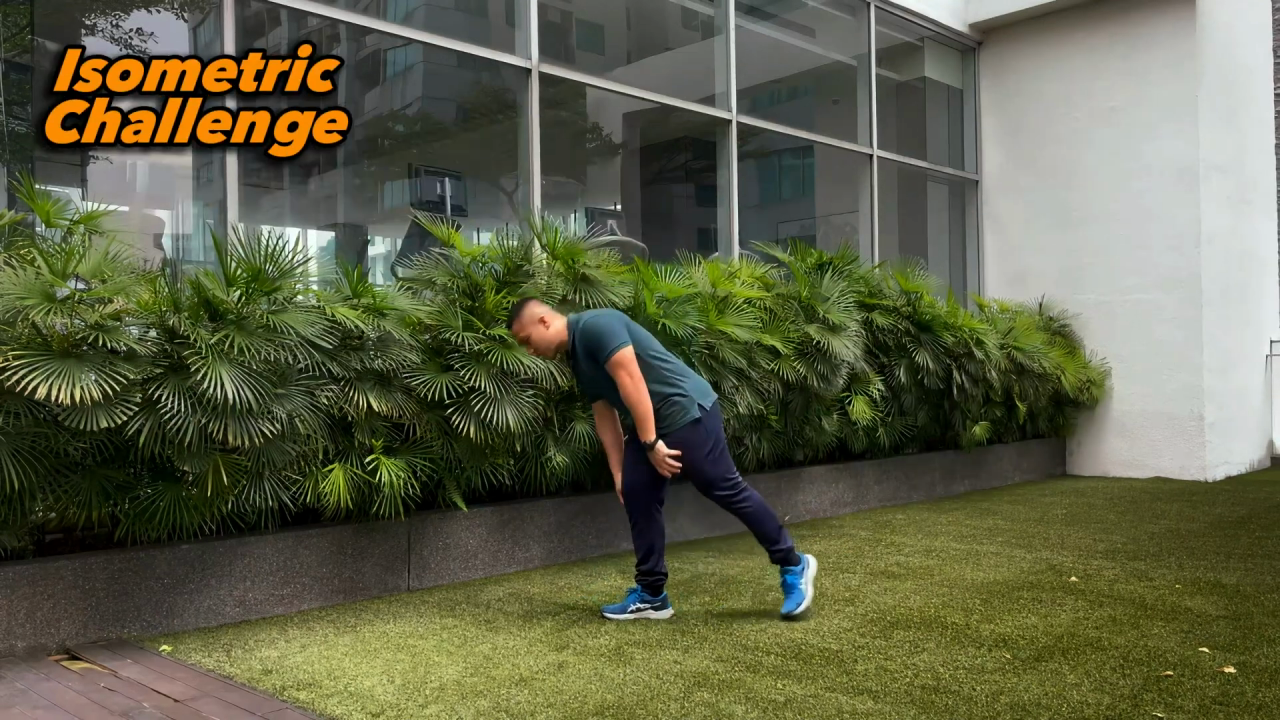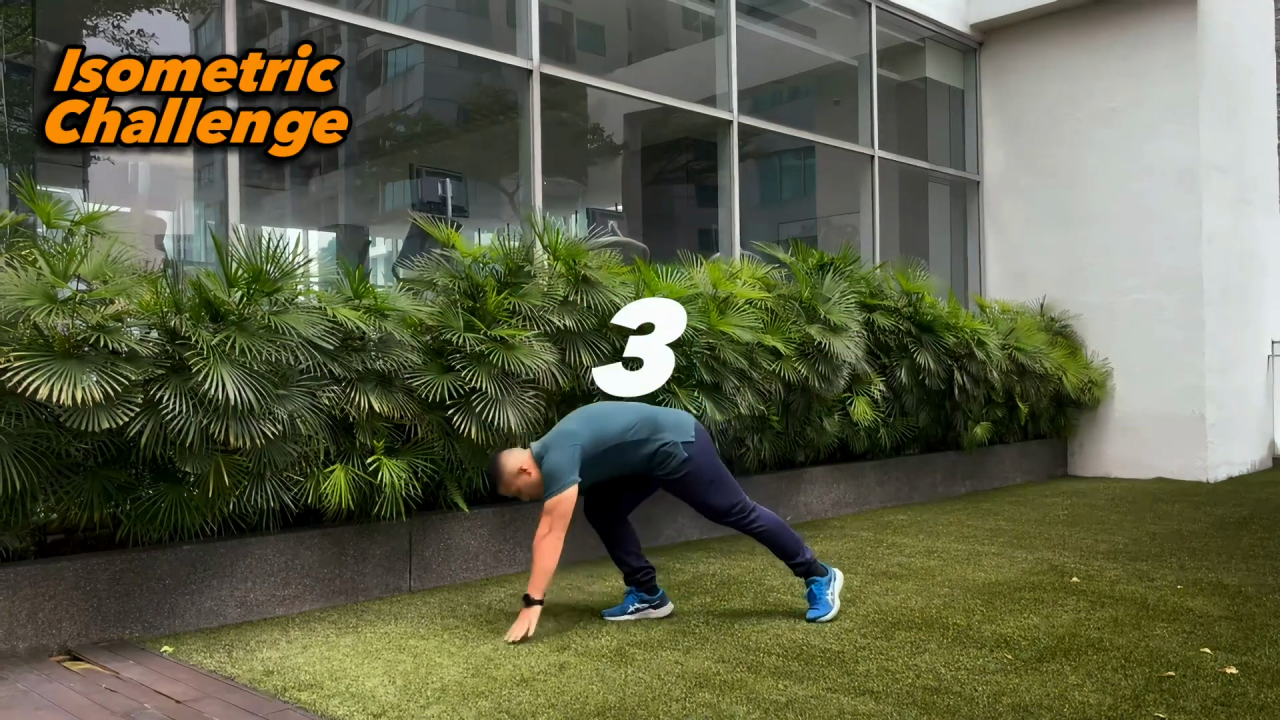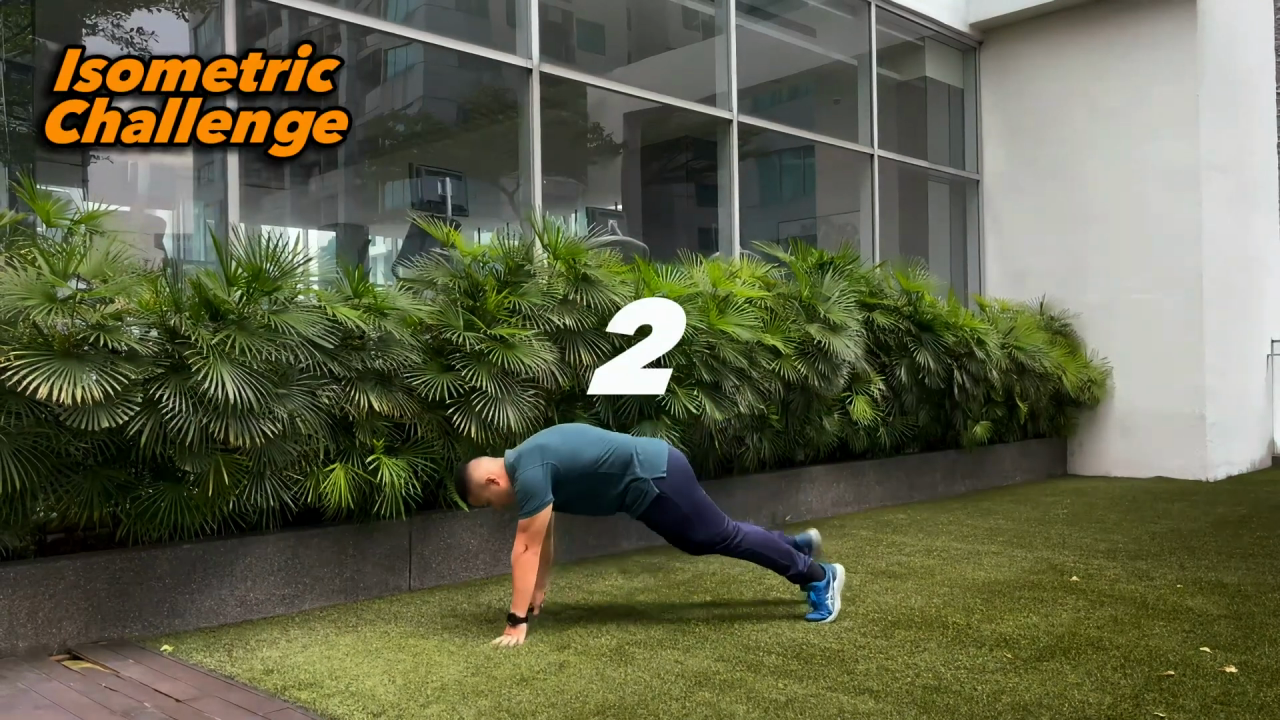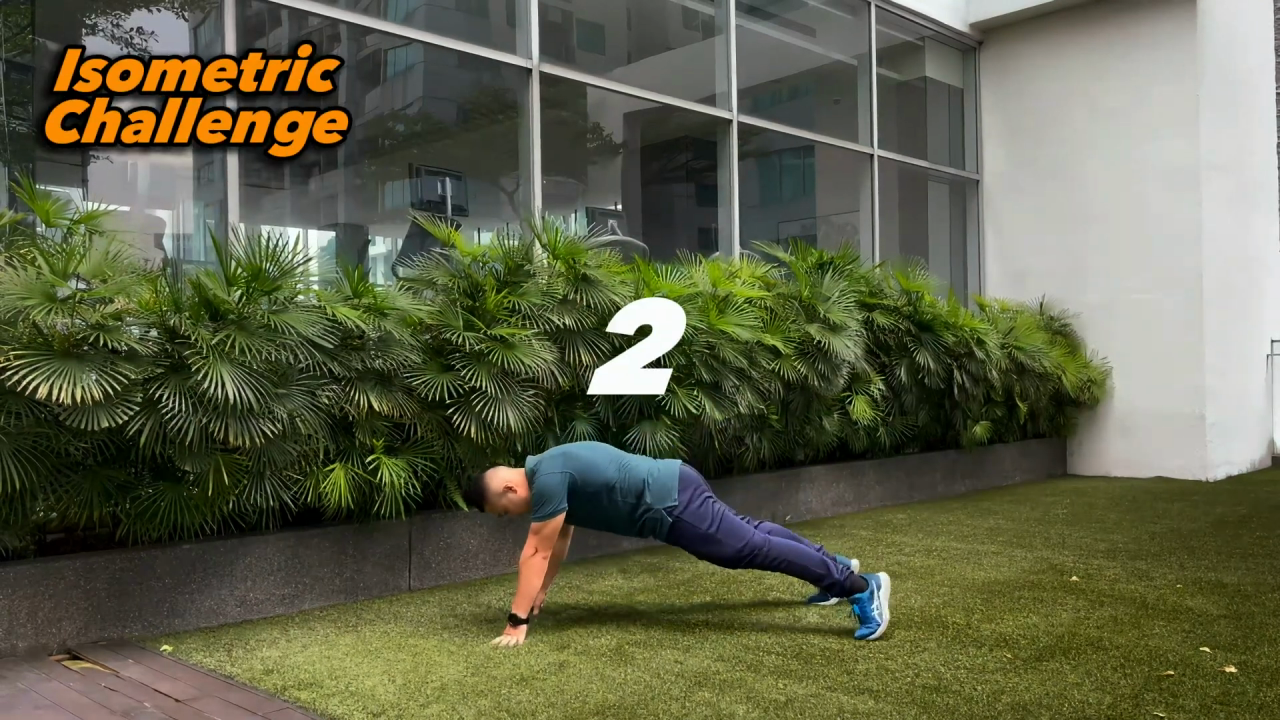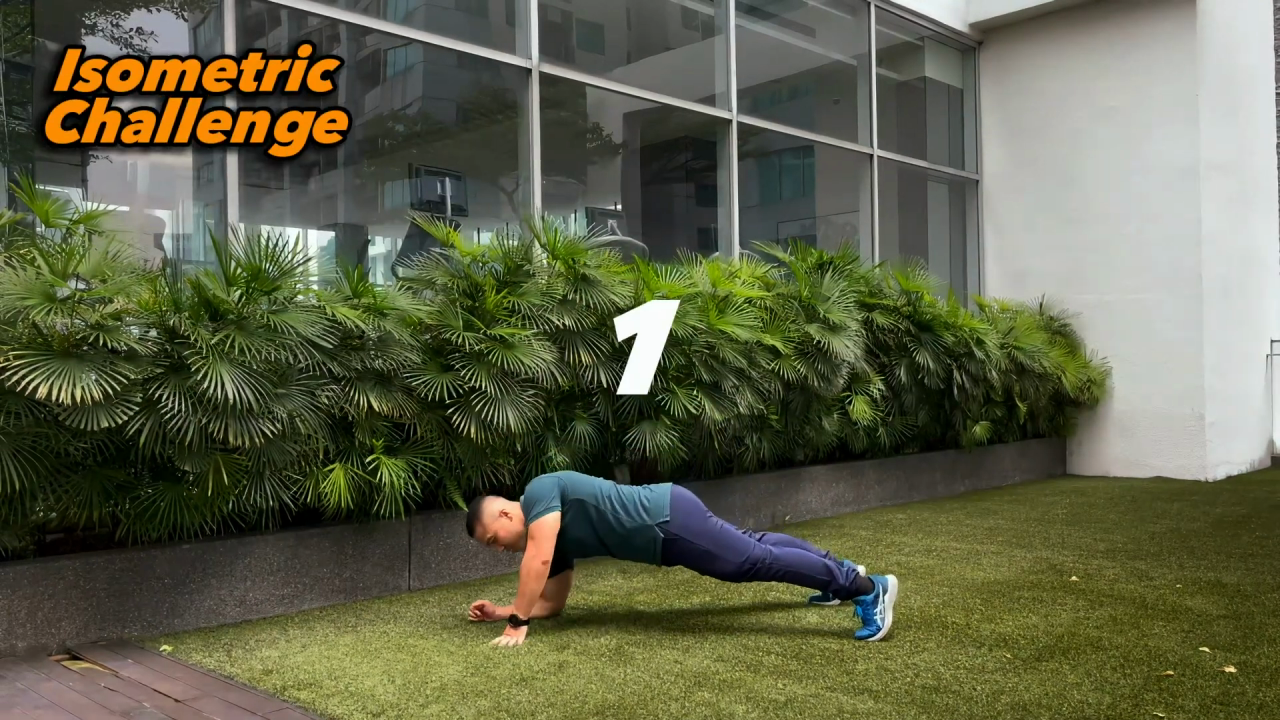
dt=0.7s
person 1, frame 1
left shoulder: (594, 327)
right shoulder: (577, 360)
left elbow: (631, 381)
right elbow: (605, 415)
left wrist: (652, 445)
right wrist: (620, 475)
left hip: (689, 411)
right hip: (651, 422)
left knee: (727, 490)
right knee: (637, 498)
left ankle: (793, 566)
right ankle: (651, 595)
person 1, frame 2
left shoulder: (557, 457)
right shoulder: (551, 454)
left elbow: (551, 532)
right elbow: (550, 531)
left wrist: (532, 604)
right wrist: (535, 593)
left hip: (676, 445)
right hip: (650, 453)
left knee: (738, 513)
right knee: (601, 510)
left ankle: (819, 577)
right ankle: (648, 594)
person 1, frame 3
left shoulder: (528, 475)
right shoulder: (529, 462)
left elbow: (526, 549)
right elbow: (543, 538)
left wrist: (517, 621)
right wrist: (539, 590)
left hip: (653, 476)
right hip: (649, 467)
left knee: (721, 536)
right knee: (695, 541)
left ankle: (818, 575)
right ankle: (800, 545)
person 1, frame 4
left shoulder: (547, 481)
right shoulder: (548, 470)
left elbow: (536, 553)
right elbow: (559, 541)
left wrist: (517, 621)
right wrist: (540, 592)
left hip: (670, 503)
right hip: (671, 485)
left knee: (751, 550)
right knee: (748, 532)
left ankle: (861, 589)
right ankle: (834, 564)
person 1, frame 5
left shoulder: (540, 492)
right shoulder: (557, 535)
left elbow: (538, 559)
right elbow: (553, 601)
left wrist: (517, 622)
right wrist: (501, 610)
left hip: (667, 520)
right hip: (665, 525)
left knee: (756, 561)
right knee: (753, 544)
left ankle: (868, 589)
right ankle: (839, 569)
